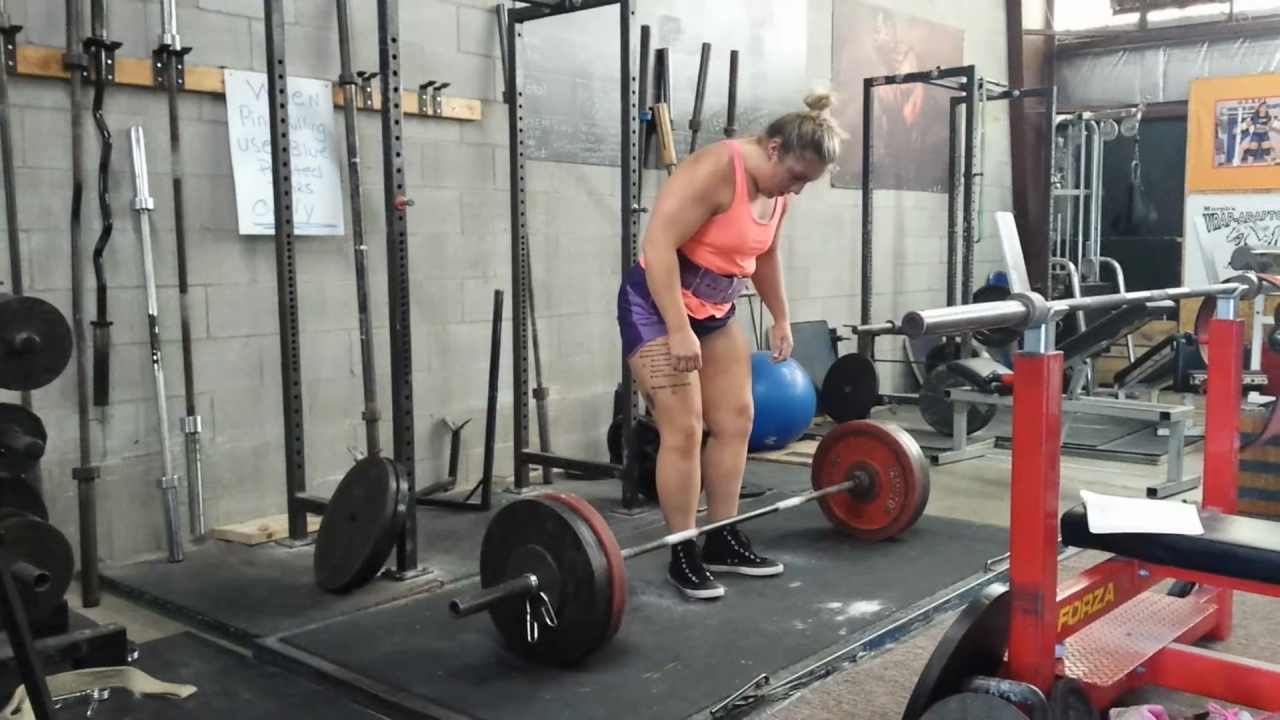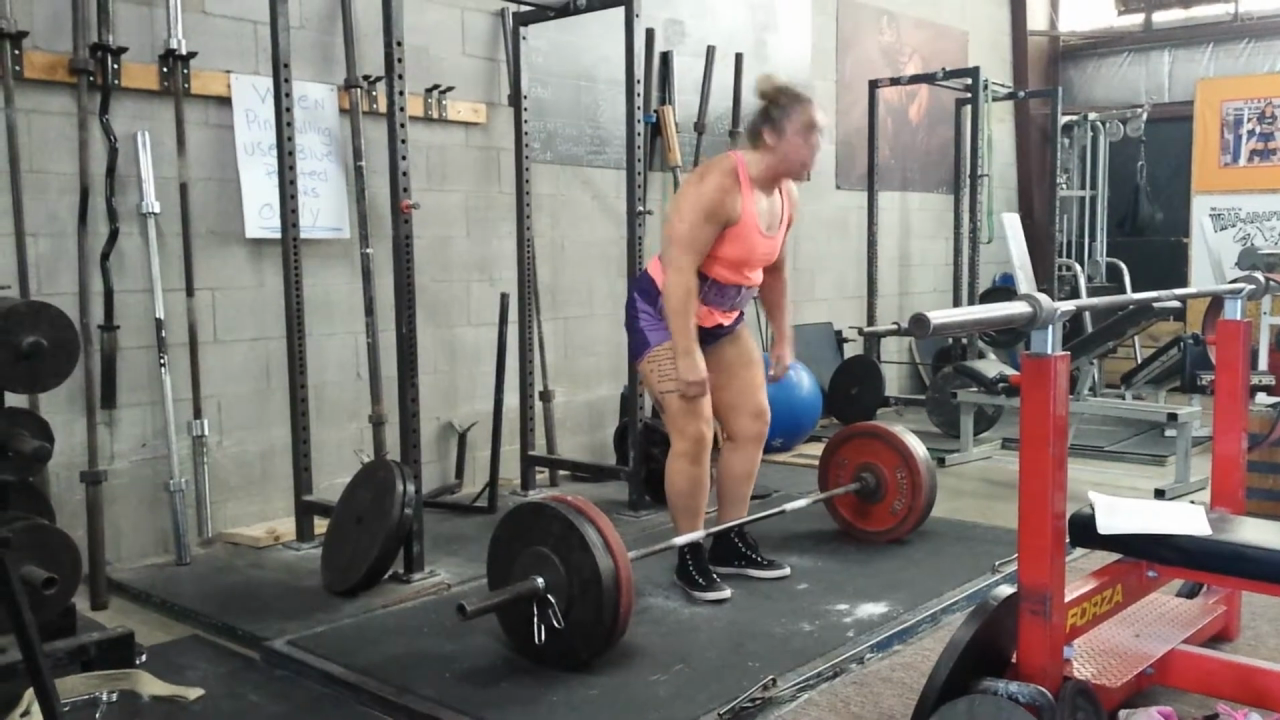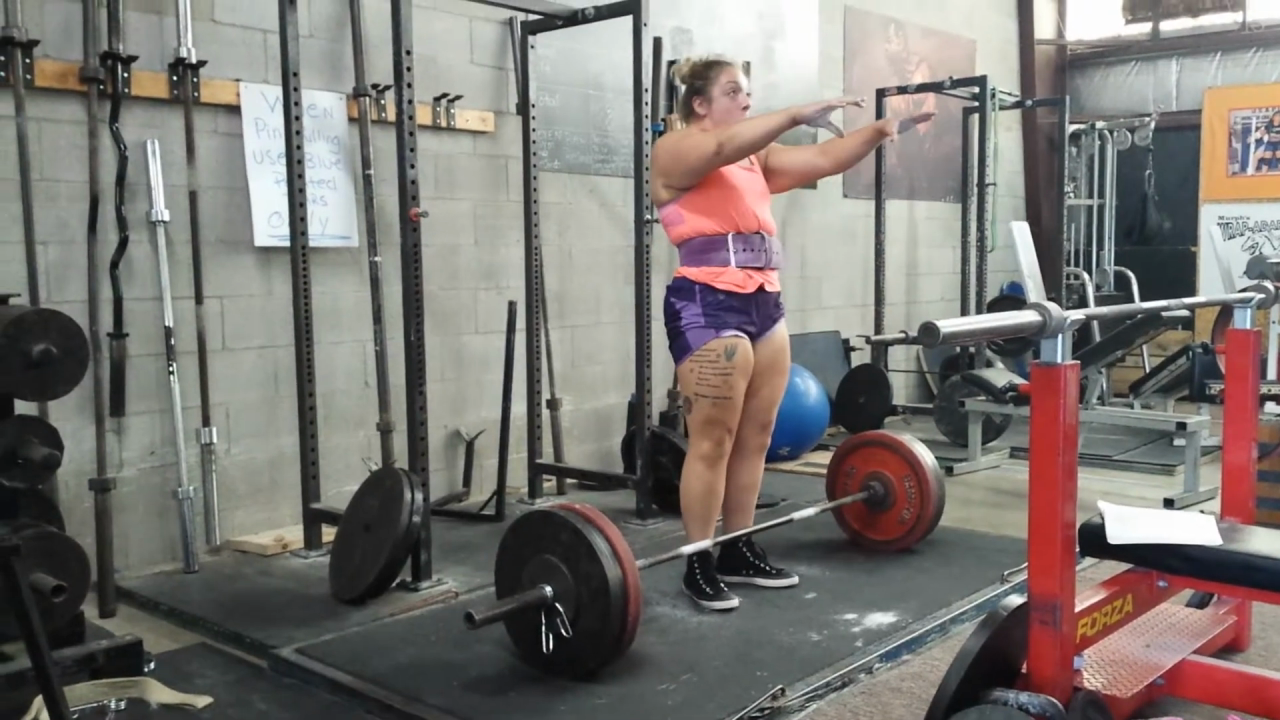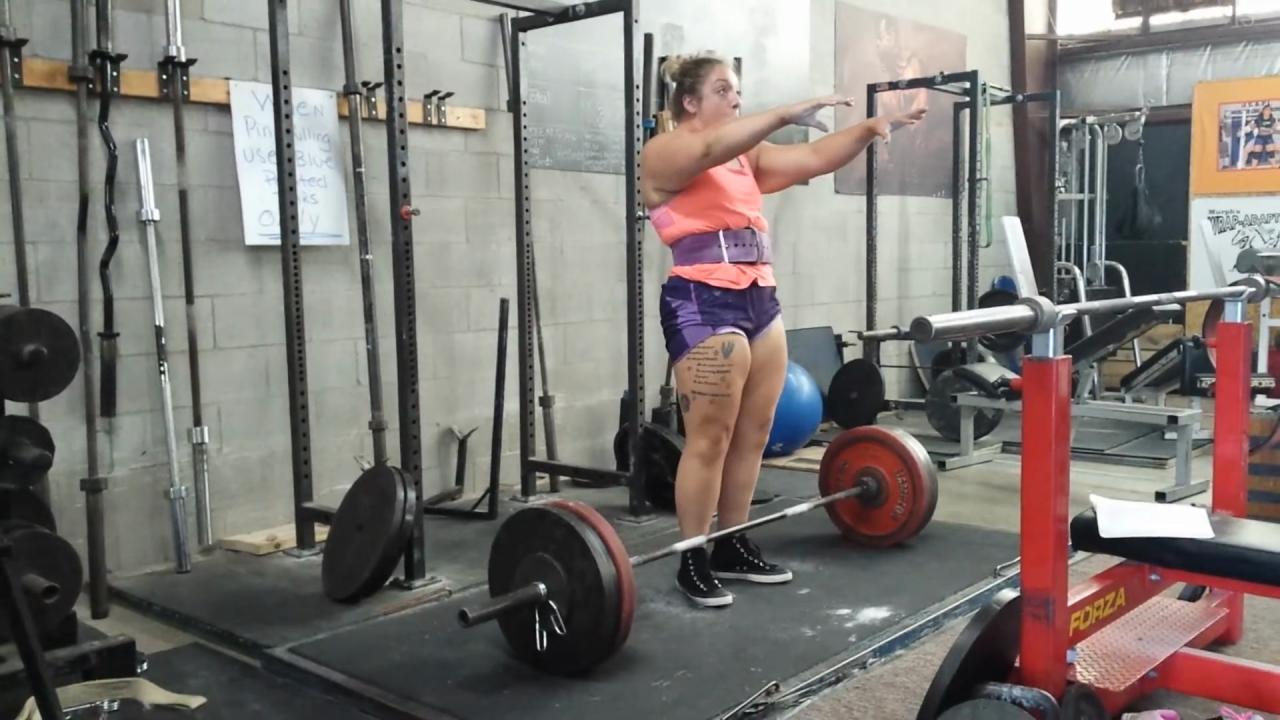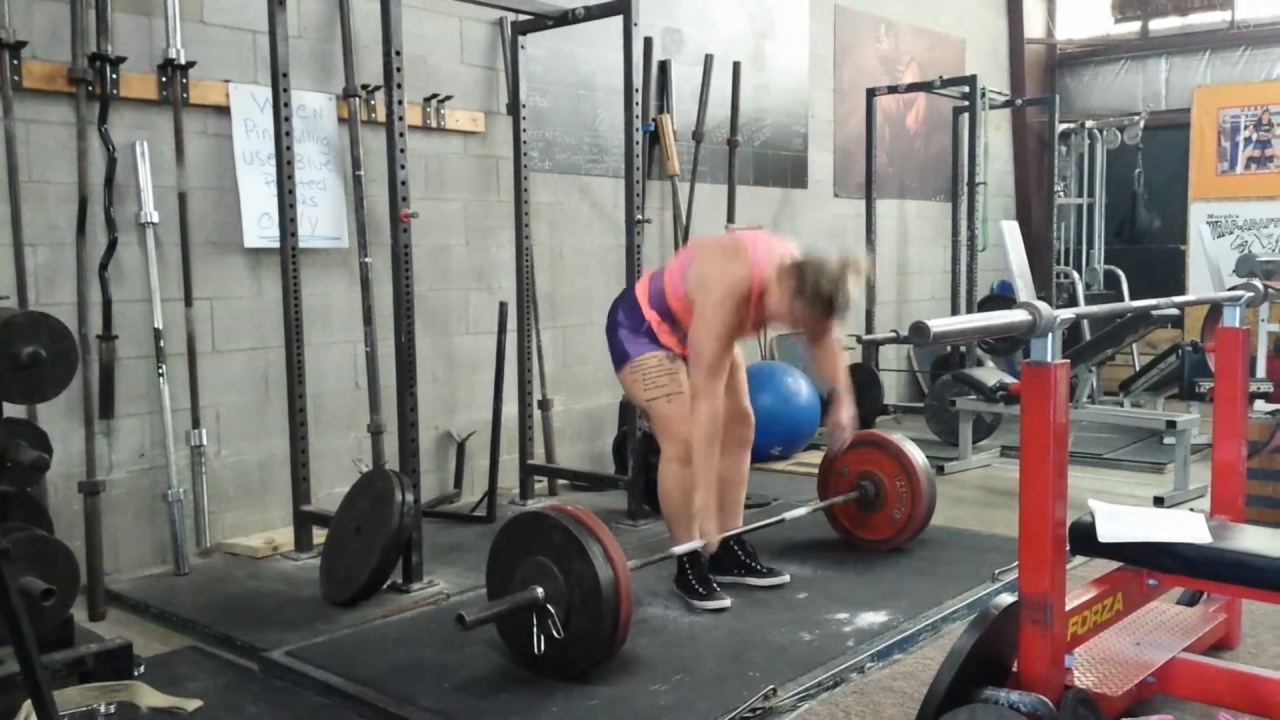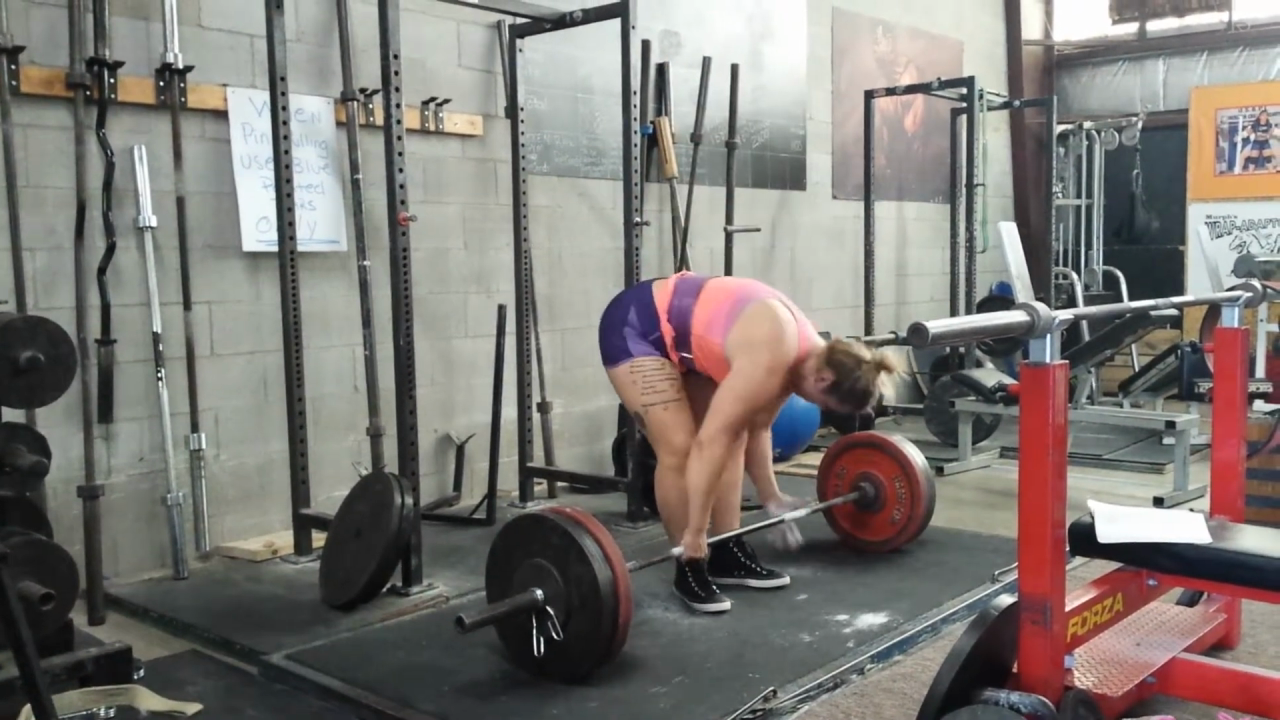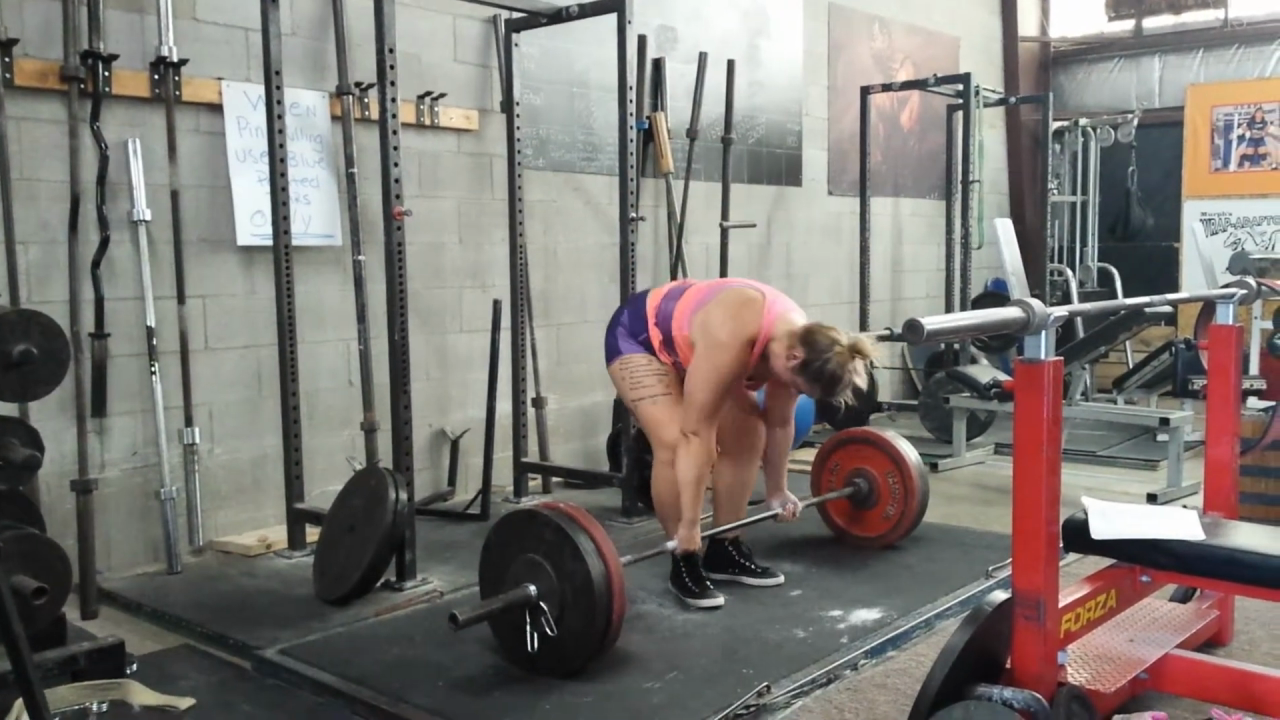
dt=0.7s
person 1, frame 1
left shoulder: (776, 187)
right shoulder: (714, 170)
right elbow: (659, 243)
left wrist: (781, 318)
right wrist: (679, 329)
left hip: (715, 311)
right hip: (657, 306)
left knee: (735, 420)
right knee: (683, 429)
left ankle: (723, 539)
right ankle: (683, 554)
person 1, frame 2
left shoulder: (784, 193)
right shoulder: (719, 184)
left elbow: (773, 270)
right elbow: (678, 269)
left wrist: (782, 337)
right wrist: (687, 354)
left hip: (725, 319)
right hip: (663, 313)
left knee: (752, 425)
right knee: (693, 435)
left ankle: (730, 541)
right ankle: (689, 556)
person 1, frame 3
left shoulder: (755, 158)
right shoulder: (674, 151)
left elbow: (823, 160)
right elbow: (725, 146)
left wrist: (877, 132)
right wrist: (797, 114)
left hip: (764, 304)
right hip: (708, 305)
left knee: (755, 437)
right knee: (712, 441)
left ankle: (739, 551)
right ankle: (698, 564)
person 1, frame 4
left shoulder: (745, 156)
right shoulder: (664, 152)
left elbow: (813, 160)
right elbow: (711, 149)
left wrist: (869, 130)
right wrist: (786, 114)
left hip: (760, 300)
right hip: (703, 303)
left knee: (753, 435)
right knee: (709, 439)
left ankle: (732, 547)
right ankle: (692, 561)
person 1, frame 5
left shoulder: (801, 274)
right shoulder: (729, 284)
left elbow: (824, 338)
right elbow: (706, 395)
left wrist: (842, 400)
right wrist: (704, 493)
left hip: (692, 328)
right hip: (643, 329)
left knee: (739, 427)
right knee: (681, 438)
left ankle: (728, 553)
right ankle: (689, 566)
person 1, frame 6
left shoulder: (807, 349)
right shoulder: (772, 357)
left elbow: (757, 429)
right elbow: (711, 442)
left wrist: (770, 497)
right wrist: (695, 533)
left hip: (685, 336)
right hip: (637, 327)
left knee: (735, 437)
right knee: (679, 449)
left ankle: (728, 553)
right ankle: (690, 566)
person 1, frame 7
left shoulder: (798, 339)
right shoulder: (731, 338)
left elbow: (780, 421)
right elbow: (696, 433)
left wrist: (777, 490)
right wrist: (689, 526)
left hip: (690, 350)
right hip: (640, 336)
left knee: (749, 437)
right knee: (675, 445)
left ankle: (724, 550)
right ankle: (685, 562)
